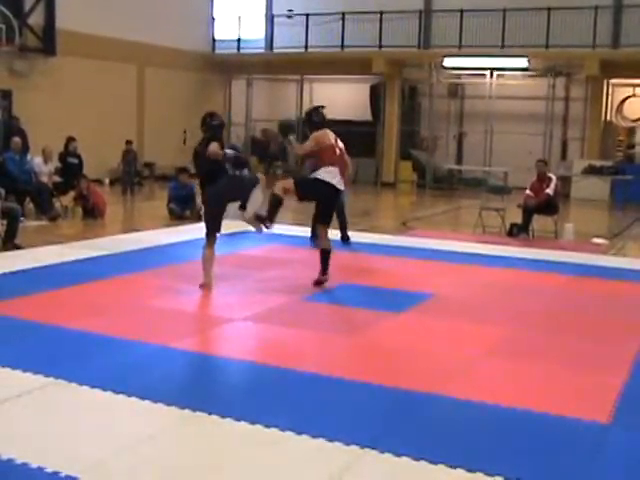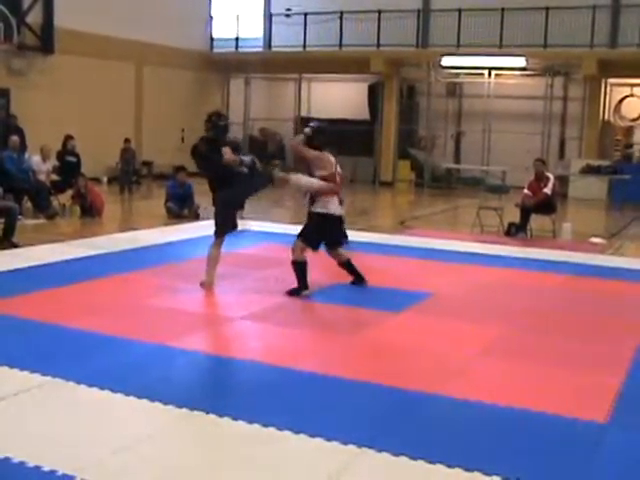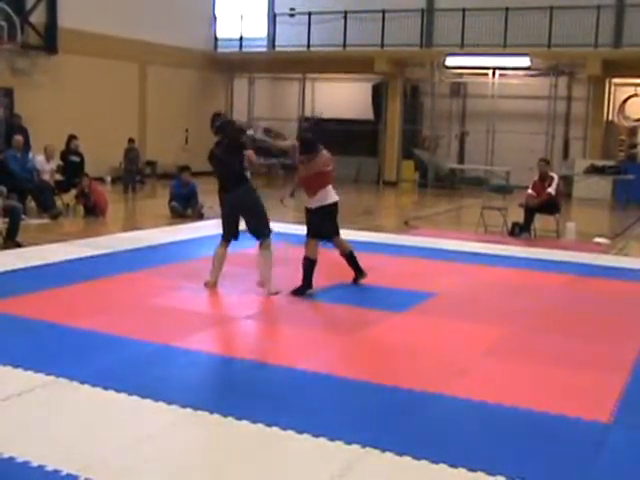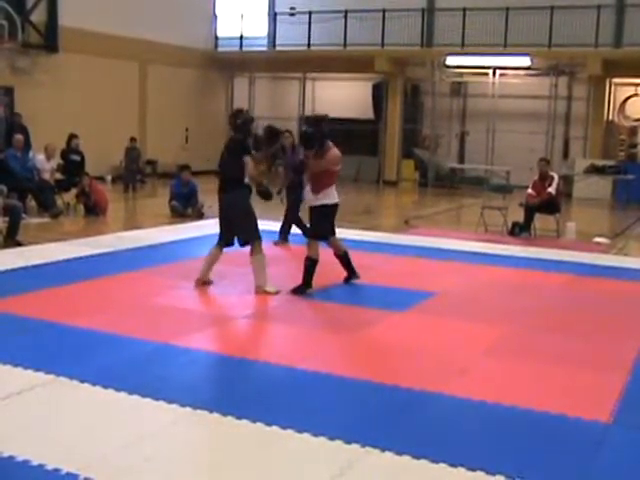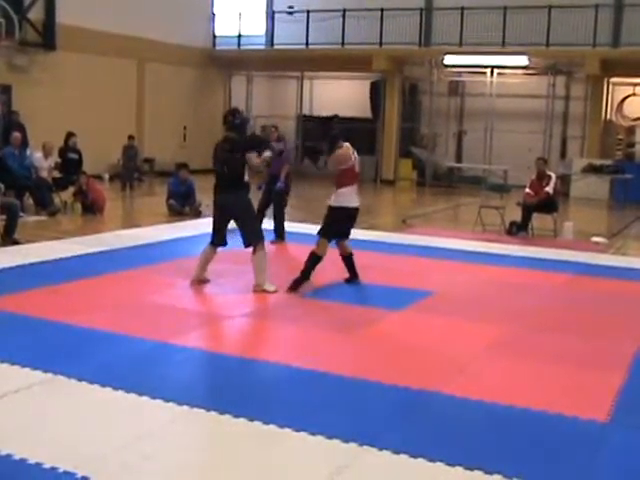
dt=0.3s
person 1, frame 1
left shoulder: (198, 148)
right shoulder: (214, 139)
right elbow: (212, 152)
right wrist: (227, 154)
left hip: (209, 194)
left knee: (210, 240)
left ankle: (207, 280)
person 1, frame 2
left shoulder: (196, 149)
right shoulder: (218, 141)
right elbow: (228, 159)
right wrist: (243, 161)
left hip: (222, 196)
right hip: (237, 185)
left knee: (218, 239)
right knee: (282, 177)
left ankle: (208, 280)
right ankle: (325, 185)
person 1, frame 3
left shoulder: (213, 153)
right shoulder: (233, 142)
right elbow: (253, 160)
left hip: (227, 198)
right hip: (244, 193)
left knee: (226, 239)
right knee: (264, 238)
left ankle: (212, 280)
right ankle: (265, 283)
person 1, frame 4
left shoulder: (231, 144)
right shoulder: (241, 144)
right elbow: (251, 172)
right wrist: (260, 184)
left hip: (225, 197)
right hip: (237, 197)
left knee: (223, 241)
right knee: (255, 241)
left ankle: (202, 277)
right ankle: (261, 285)
person 1, frame 5
left shoulder: (219, 146)
right shoulder: (243, 143)
right elbow: (255, 164)
right wrist: (266, 155)
left hip: (220, 198)
right hip: (239, 197)
left knee: (215, 241)
right knee: (257, 241)
left ankle: (198, 276)
right ankle: (260, 283)
person 2, frame 1
left shoulder: (318, 135)
right shoulder: (336, 139)
left elbow: (300, 151)
right elbow: (348, 166)
left wrist: (292, 140)
left hip: (322, 182)
right hip: (335, 189)
left knee: (281, 186)
right knee: (322, 231)
left ankle: (268, 219)
right ankle: (323, 273)
person 2, frame 2
left shoulder: (319, 159)
right shoulder: (328, 159)
left elbow: (295, 145)
left wrist: (307, 132)
left hip: (323, 213)
right hip: (334, 212)
left knee: (298, 247)
right knee: (334, 251)
left ankle: (302, 286)
right ankle: (359, 278)
person 2, frame 3
left shoulder: (323, 157)
right shoulder: (309, 153)
left elbow: (303, 175)
right elbow: (300, 179)
left wrist: (303, 160)
left hip: (325, 203)
right hip: (314, 203)
left knee: (312, 242)
right knee: (336, 239)
left ankle: (306, 285)
right ankle: (358, 271)
person 2, frame 4
left shoulder: (333, 155)
right shoulder: (317, 149)
left elbow: (312, 168)
right elbow: (308, 168)
left wrist: (309, 154)
left hip: (325, 202)
right hip: (316, 200)
left knee: (313, 241)
right knee: (331, 239)
left ankle: (306, 284)
right ankle: (351, 272)
person 2, frame 5
left shoulder: (340, 154)
right shoulder: (347, 148)
left hip: (342, 202)
right hip: (351, 202)
left knee: (323, 240)
right knee: (340, 240)
left ankle: (303, 277)
right ankle: (353, 275)
